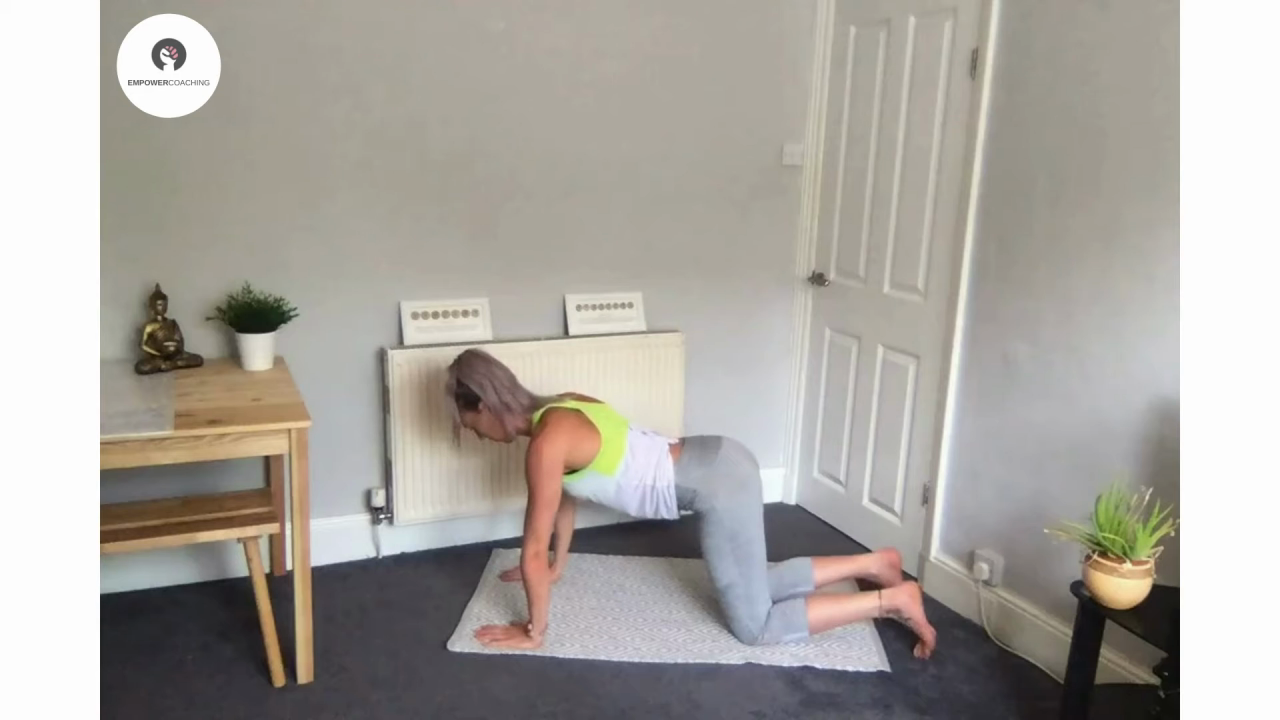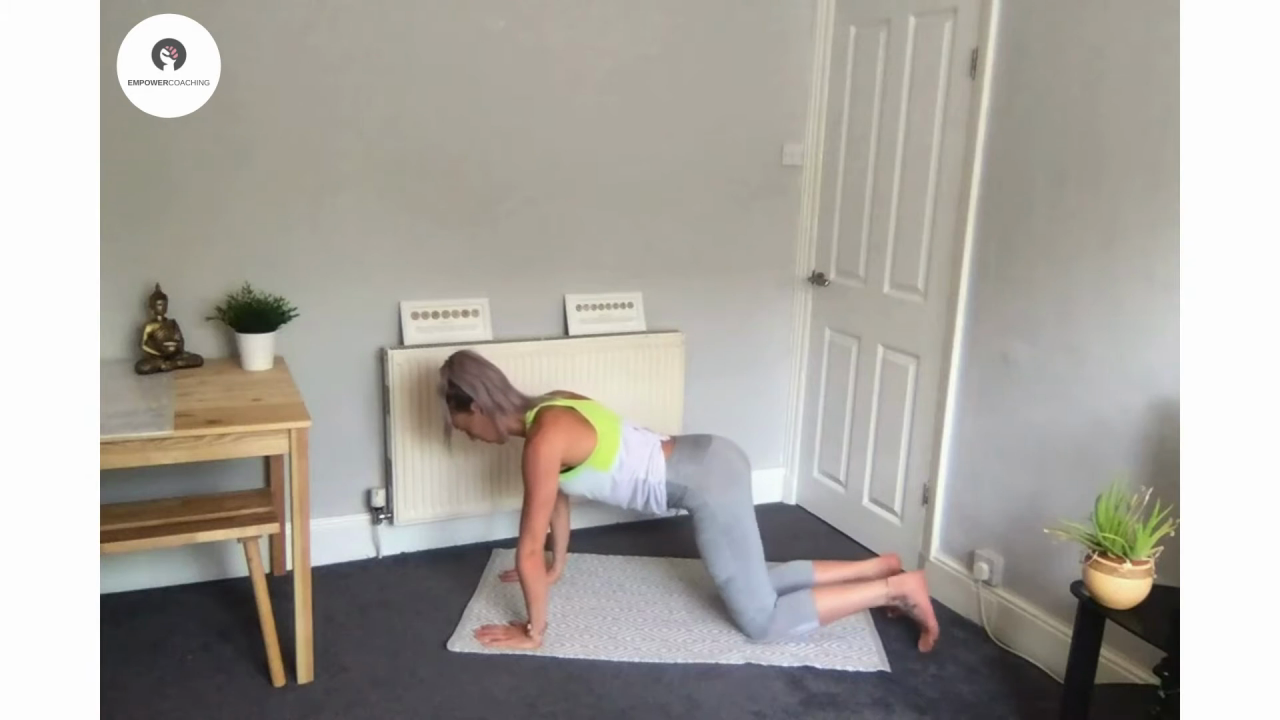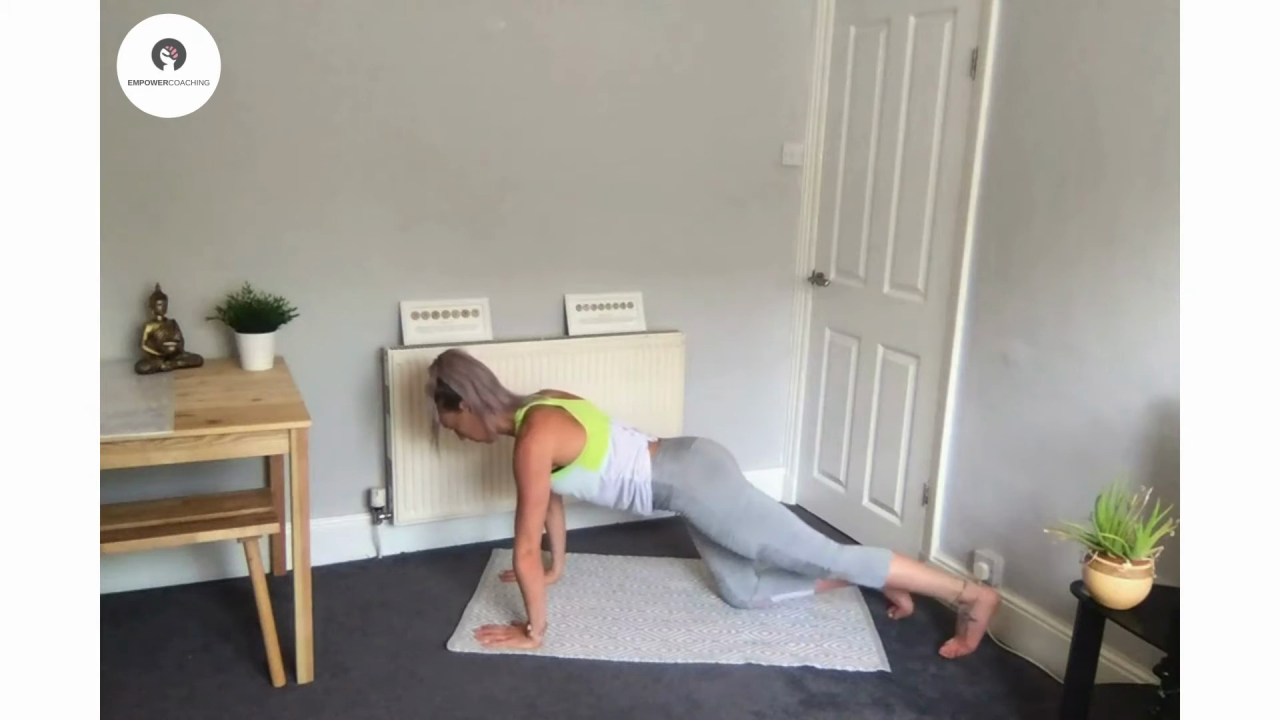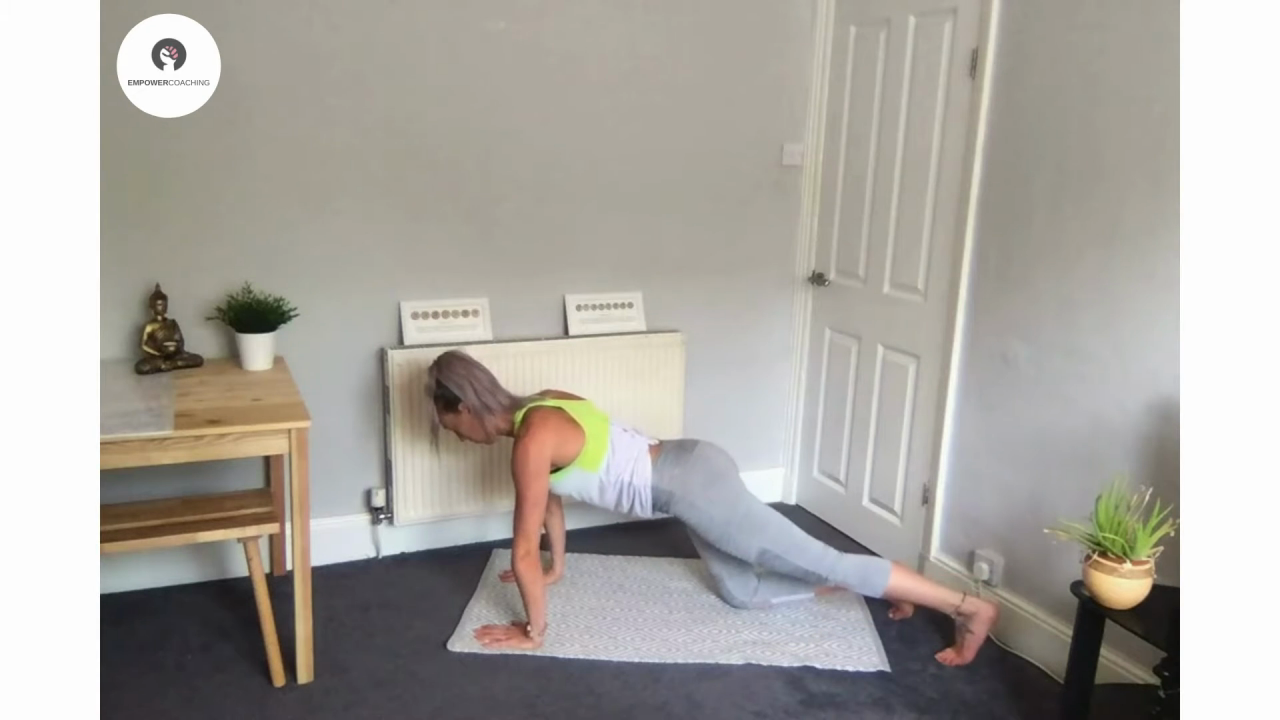
dt=0.5s
person 1, frame 1
left shoulder: (546, 441)
right shoulder: (560, 409)
left elbow: (533, 549)
right elbow: (566, 495)
left wrist: (533, 631)
right wrist: (556, 568)
left hip: (719, 485)
right hip: (719, 462)
left knee: (753, 627)
right knee: (751, 587)
left ankle: (893, 601)
right ankle: (871, 563)
person 1, frame 2
left shoulder: (542, 440)
right shoulder: (552, 407)
left elbow: (529, 548)
right elbow: (558, 495)
left wrist: (534, 630)
right wrist: (556, 568)
left hip: (708, 483)
right hip: (709, 461)
left knee: (761, 622)
right knee: (748, 586)
left ankle: (898, 589)
right ankle: (873, 568)
person 1, frame 3
left shoulder: (531, 440)
right shoulder: (542, 404)
left elbow: (524, 548)
right elbow: (554, 494)
left wrist: (533, 630)
right wrist: (556, 568)
left hip: (695, 482)
right hip: (692, 465)
left knee: (821, 555)
right knee: (743, 592)
left ankle: (971, 596)
right ankle: (875, 580)
person 1, frame 4
left shoulder: (530, 440)
right shoulder: (543, 405)
left elbow: (523, 549)
right elbow: (551, 495)
left wrist: (534, 630)
right wrist: (556, 568)
left hip: (692, 487)
right hip: (692, 466)
left knee: (821, 561)
right knee: (743, 593)
left ankle: (969, 609)
right ankle: (873, 584)
